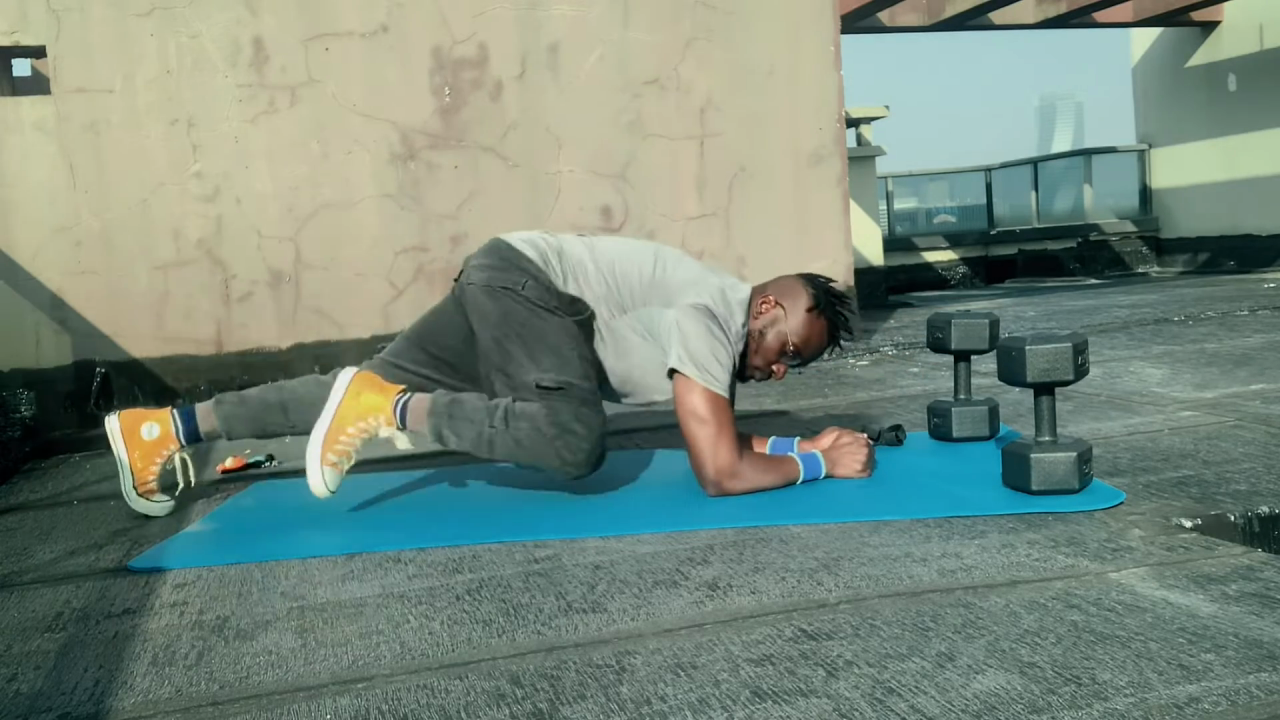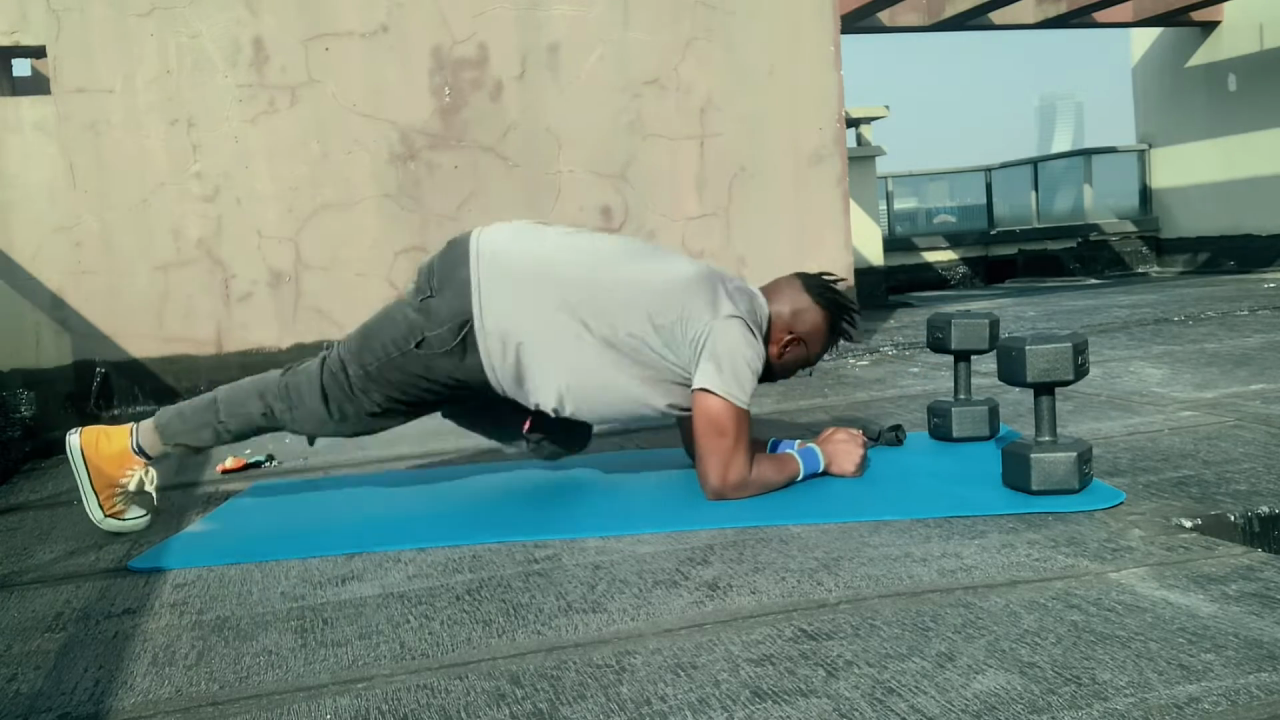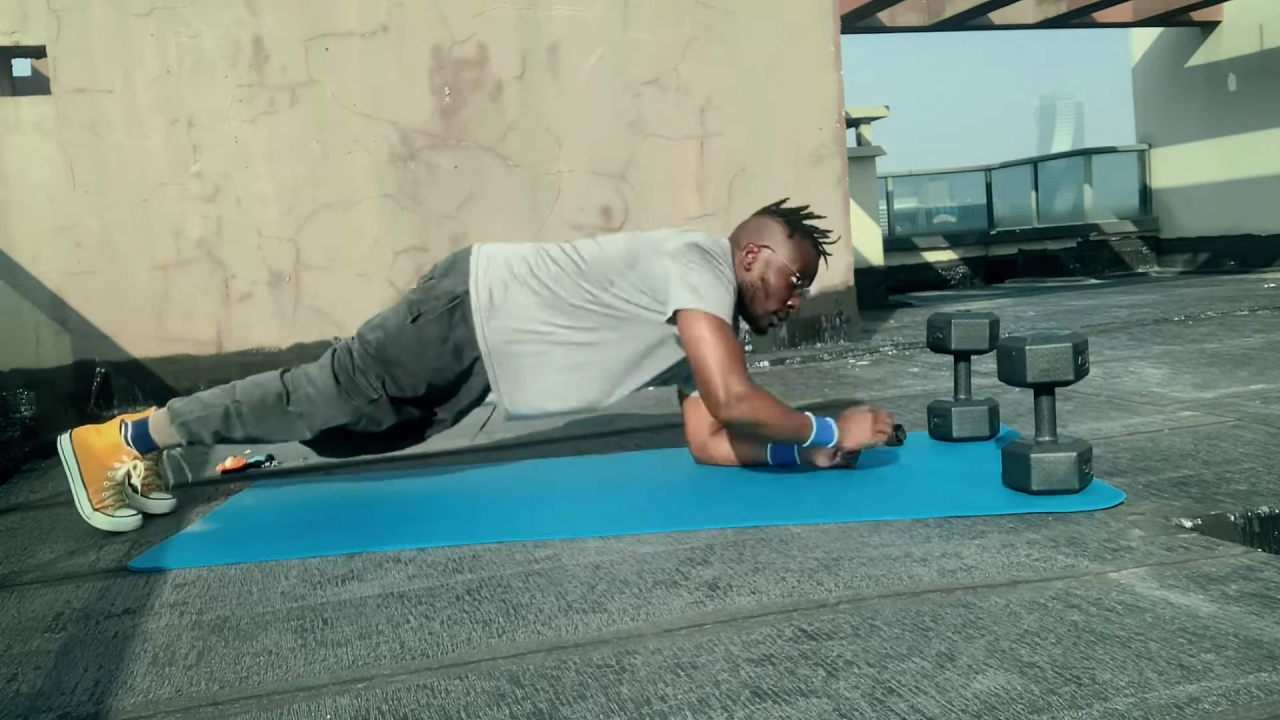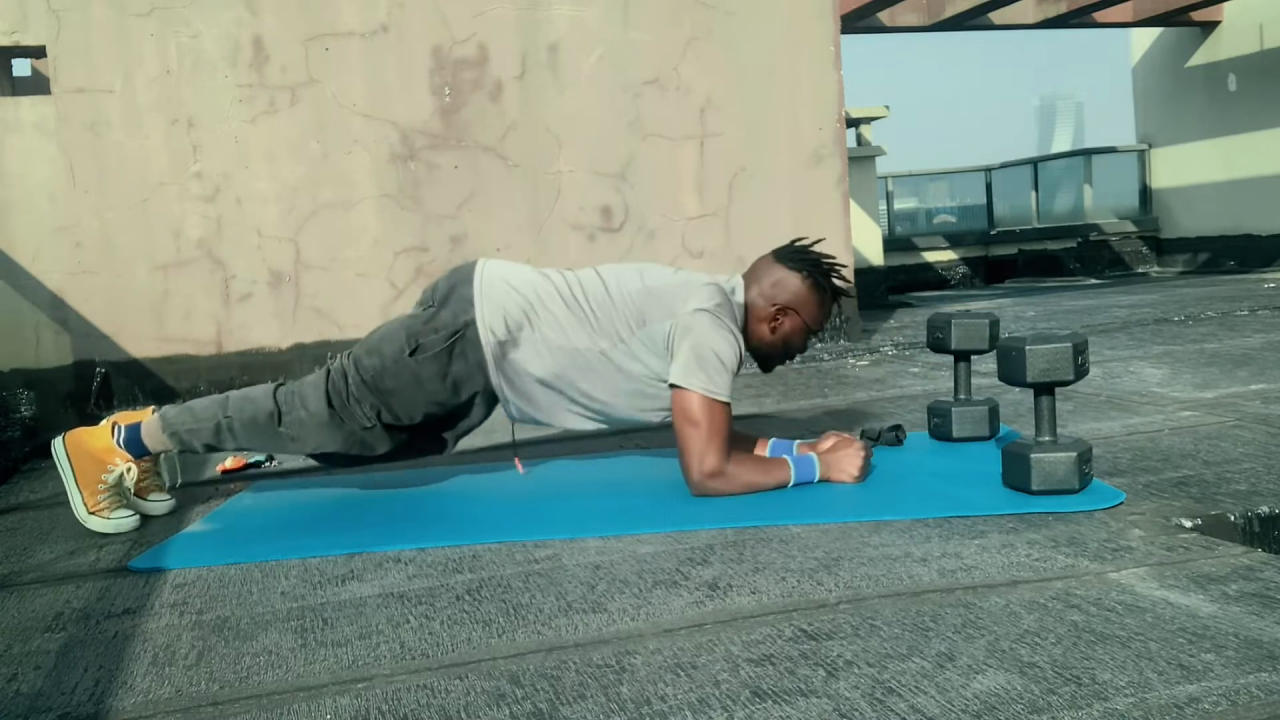
dt=0.7s
person 1, frame 1
left shoulder: (728, 317)
right shoulder: (708, 318)
left elbow: (718, 435)
right elbow: (721, 472)
left wrist: (793, 444)
right wrist: (819, 465)
left hip: (511, 292)
right hip: (519, 280)
left knee: (372, 382)
right knee: (575, 442)
left ankle: (165, 427)
right ankle: (388, 408)
person 1, frame 2
left shoulder: (719, 303)
right shoulder: (736, 332)
left elbow: (706, 433)
right elbow: (723, 477)
left wrist: (786, 446)
right wrist: (813, 458)
left hip: (503, 265)
right hip: (476, 304)
left knee: (562, 435)
right knee: (332, 396)
right ankle: (124, 447)
person 1, frame 3
left shoulder: (683, 325)
right shoulder: (688, 267)
left elbow: (709, 432)
right elbow: (736, 395)
left wrist: (787, 451)
right wrist: (830, 433)
left hip: (473, 365)
right hip: (466, 312)
left knee: (347, 424)
right knee: (323, 396)
left ankle: (159, 439)
right ankle: (121, 441)
person 1, frame 4
left shoulder: (714, 308)
right shoulder: (711, 325)
left elbow: (712, 439)
right elbow: (708, 471)
left wrist: (791, 446)
right wrist: (812, 467)
left hip: (488, 338)
right hip: (474, 335)
left knee: (341, 426)
right knee: (322, 415)
left ankle: (160, 432)
right ankle: (121, 440)
